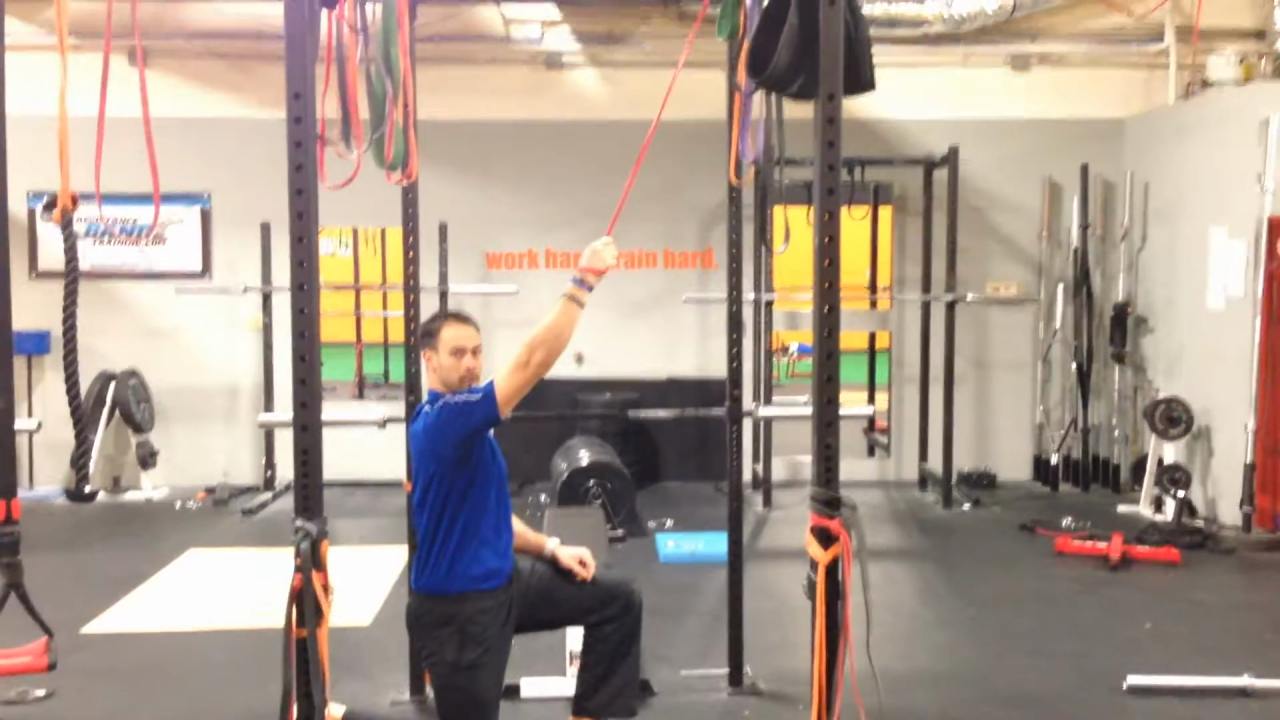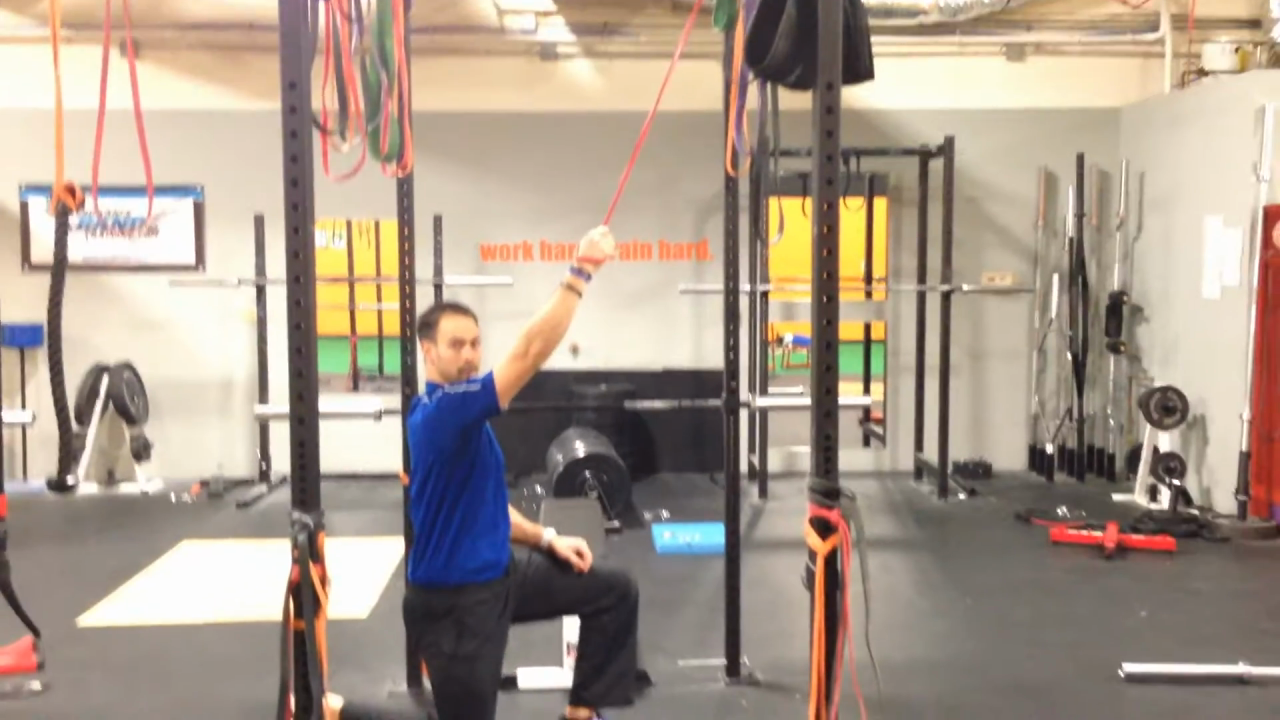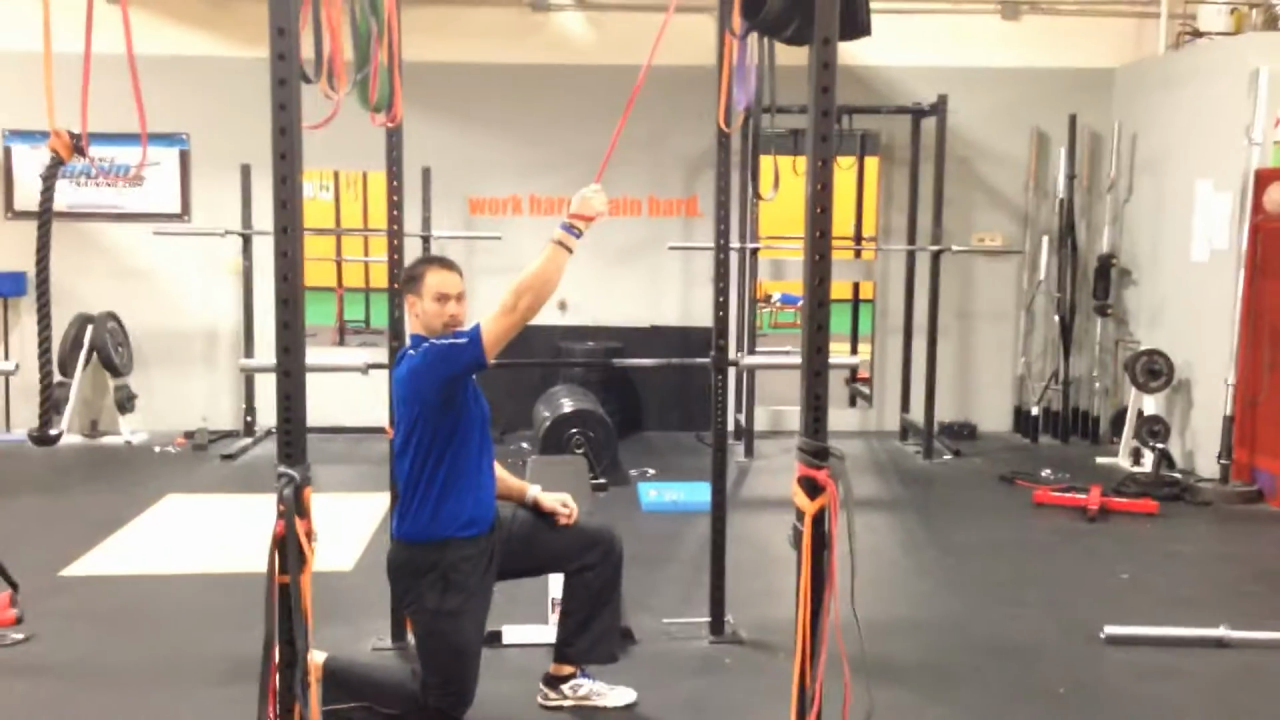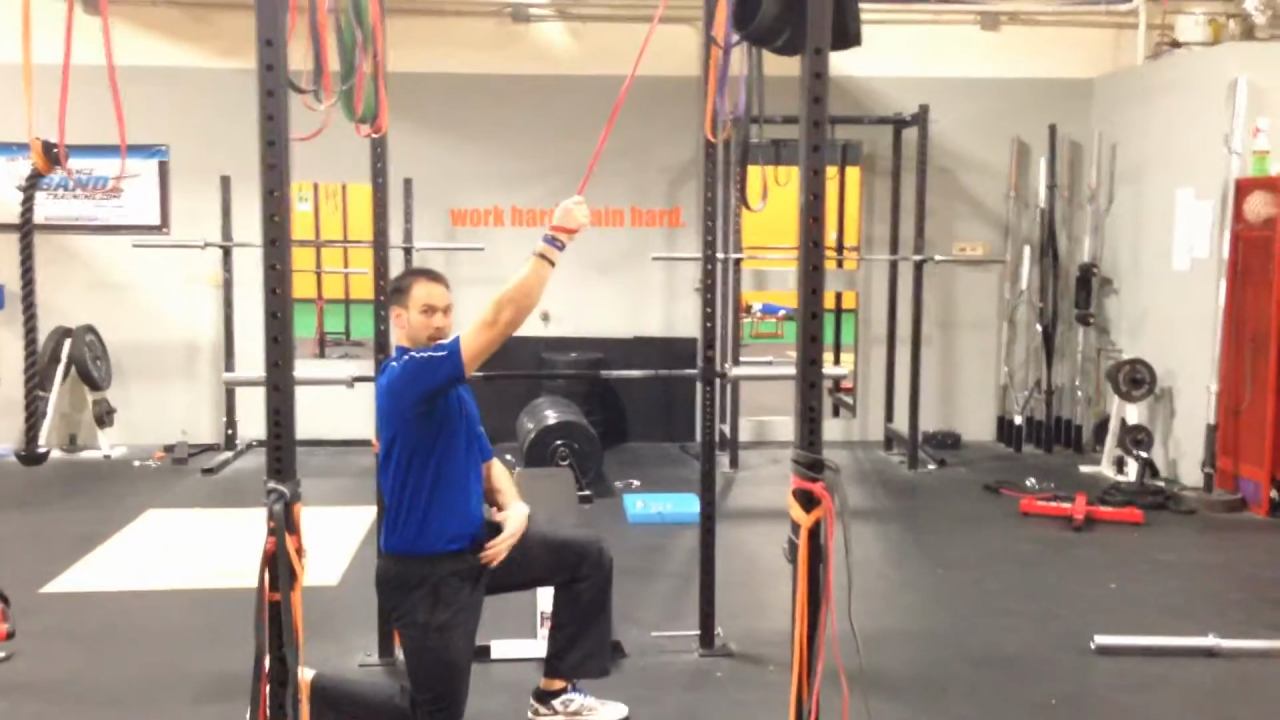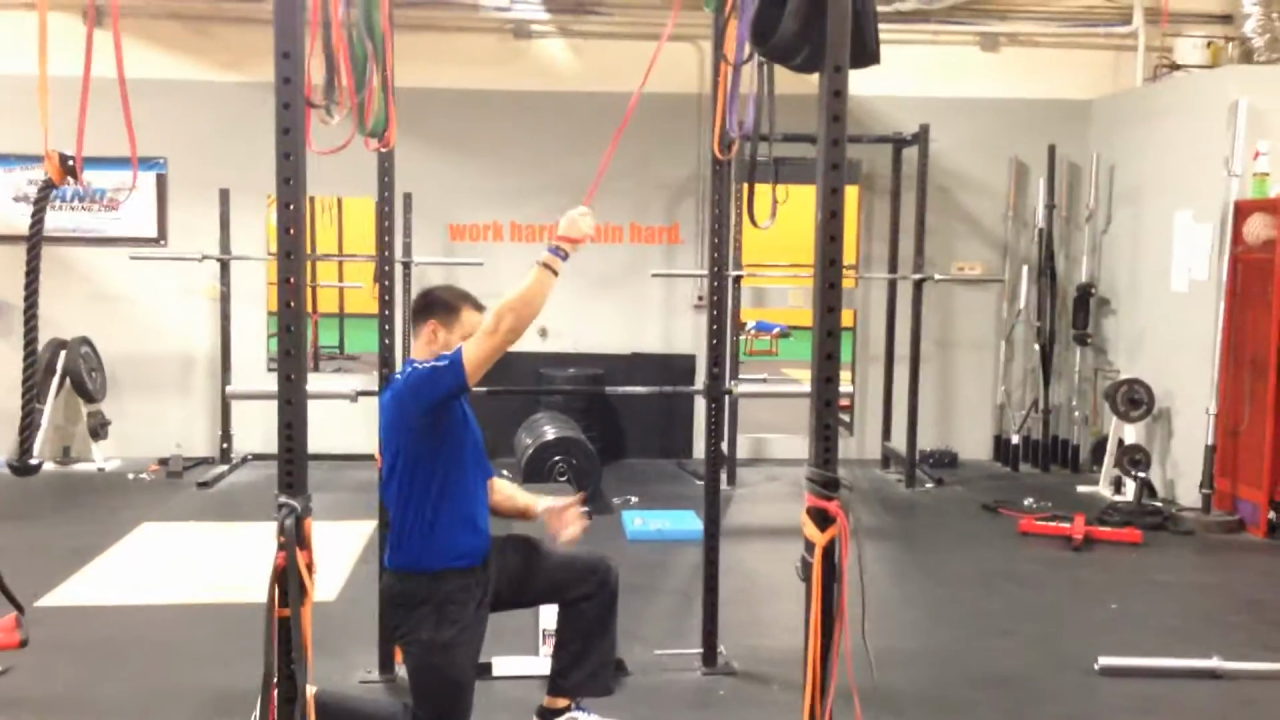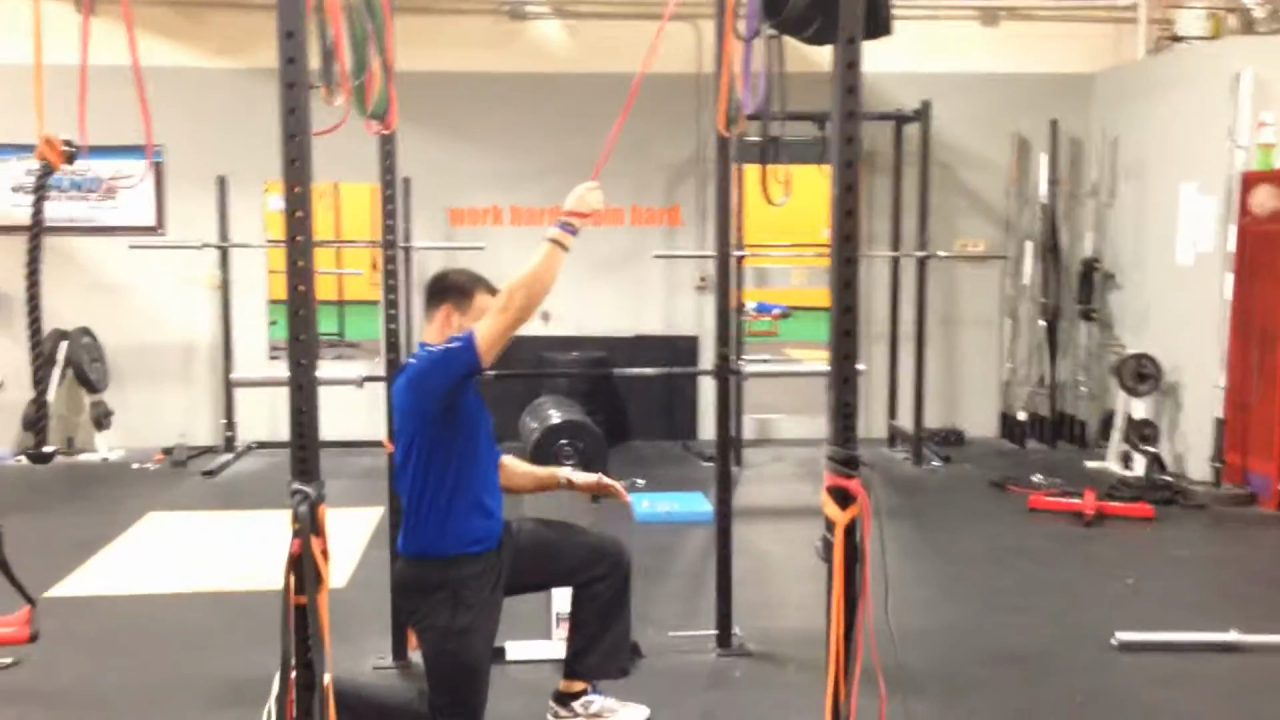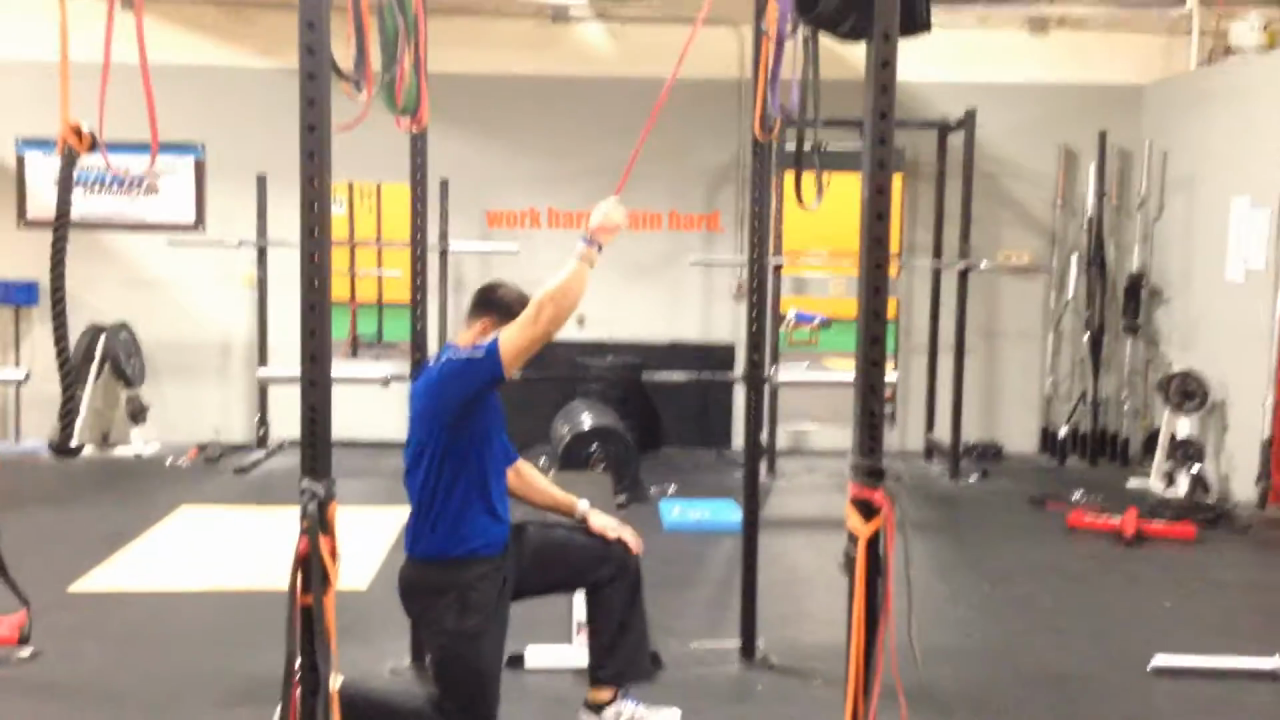
dt=0.5s
person 1, frame 1
left shoulder: (465, 420)
right shoulder: (439, 424)
right elbow: (533, 363)
left wrist: (551, 549)
right wrist: (584, 279)
left hip: (499, 583)
right hip: (460, 606)
left knee: (620, 601)
person 1, frame 2
left shoulder: (462, 416)
right shoulder: (440, 413)
right elbow: (529, 352)
left wrist: (545, 537)
right wrist: (582, 269)
left hip: (496, 573)
right hip: (452, 598)
left knee: (612, 592)
person 1, frame 3
left shoulder: (449, 371)
right shoulder: (426, 365)
right elbow: (517, 308)
left wrist: (533, 495)
right wrist: (572, 226)
left hip: (481, 531)
right hip: (435, 555)
left knee: (597, 547)
right ankle: (310, 669)
person 1, frame 4
left shoulder: (448, 386)
right shoulder: (406, 379)
left elbow: (484, 462)
right elbow: (500, 322)
left wrist: (514, 507)
right wrist: (555, 240)
left hip: (471, 544)
right hip: (424, 569)
left knee: (586, 559)
person 1, frame 5
left shoulder: (447, 402)
right shoulder: (413, 392)
left elbow: (481, 485)
right elbow: (503, 331)
left wrist: (541, 507)
right wrist: (560, 248)
left hip: (477, 561)
right hip: (430, 586)
left knee: (593, 577)
person 1, frame 6
left shoulder: (454, 385)
right shoulder: (427, 375)
left elbow: (491, 468)
right elbow: (514, 308)
left wrist: (567, 478)
right wrist: (567, 225)
left hip: (489, 546)
right hip: (444, 571)
left knee: (605, 558)
person 1, frame 7
left shoulder: (477, 389)
right shoulder: (449, 379)
left elbow: (510, 473)
right elbow: (544, 316)
left wrist: (584, 512)
right wrist: (592, 240)
left hip: (495, 551)
right hip: (450, 576)
left knee: (613, 557)
